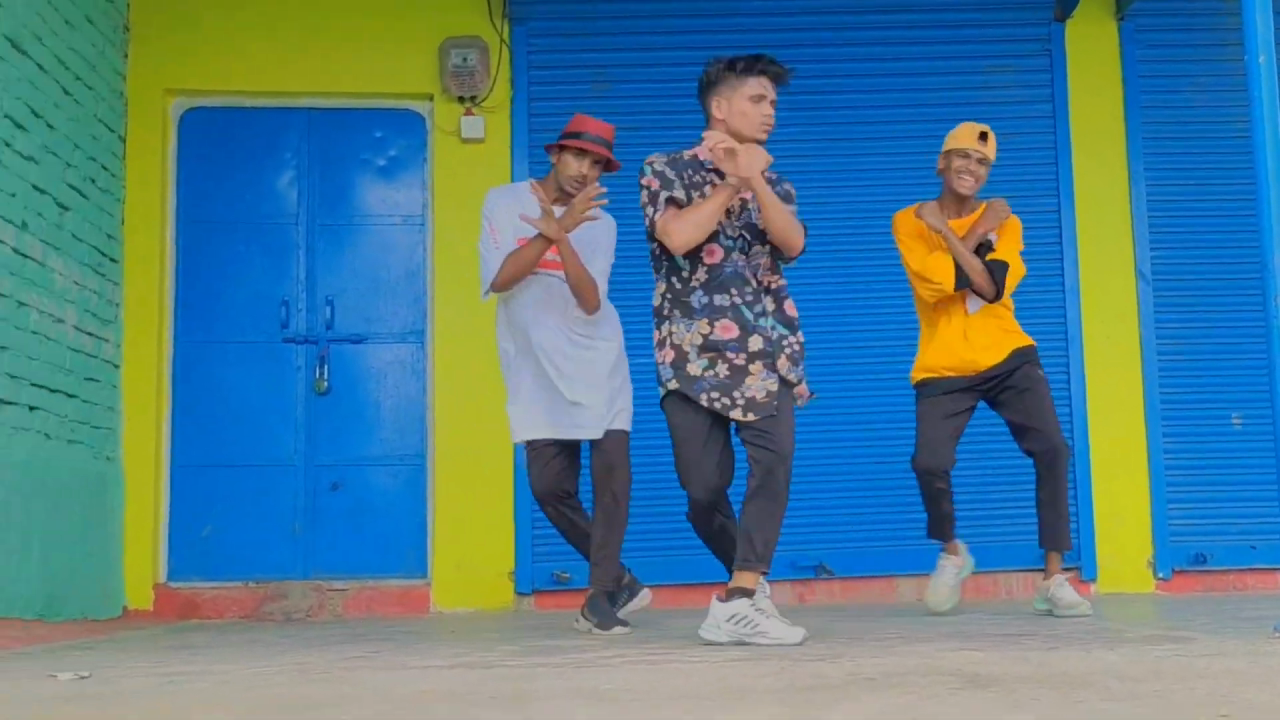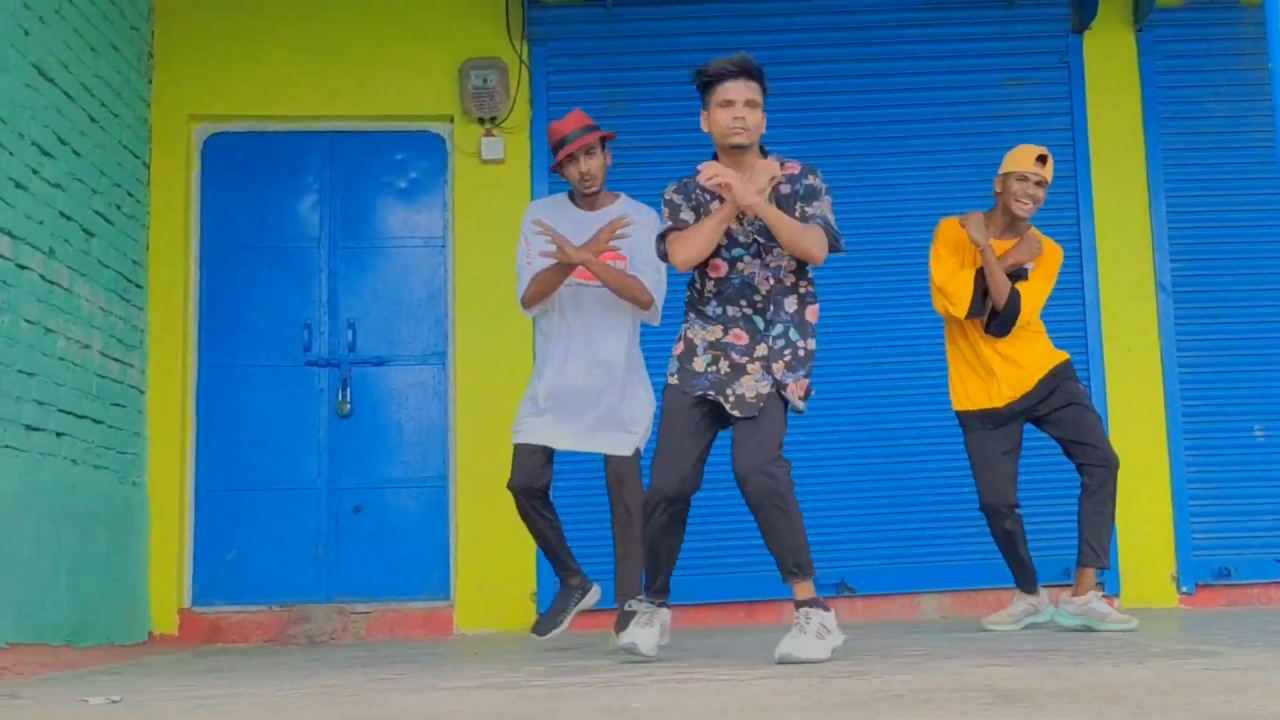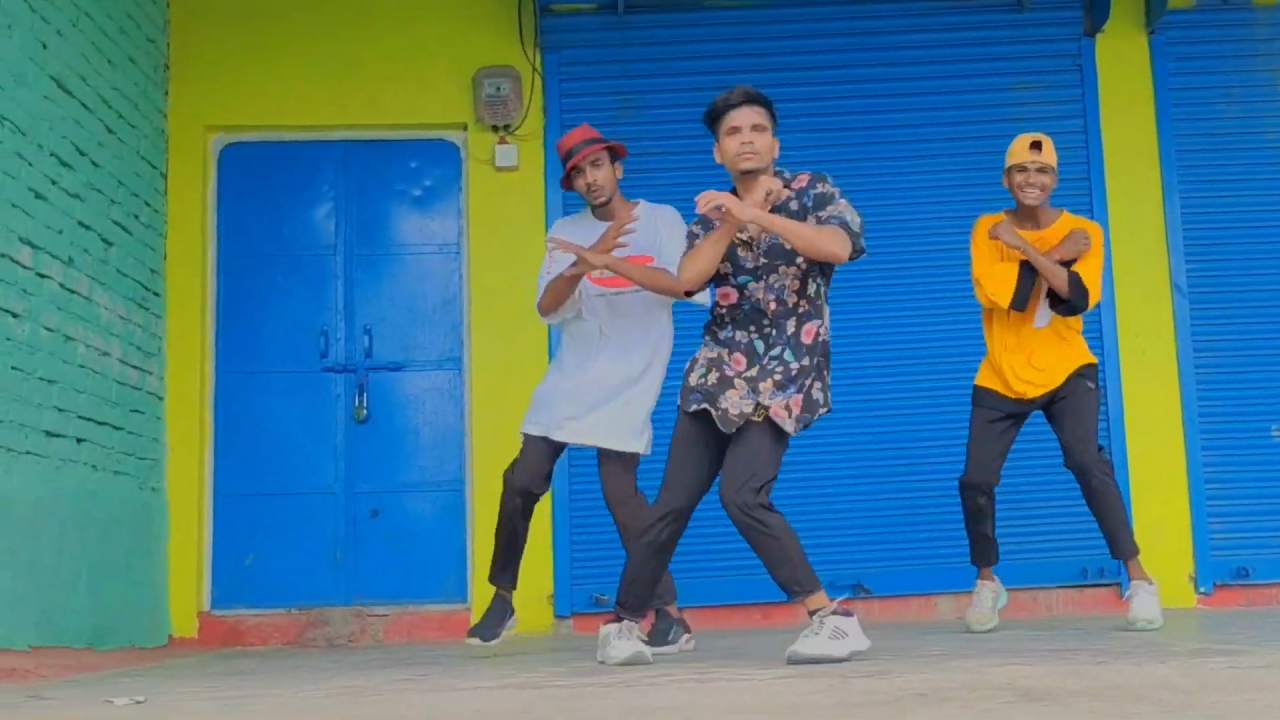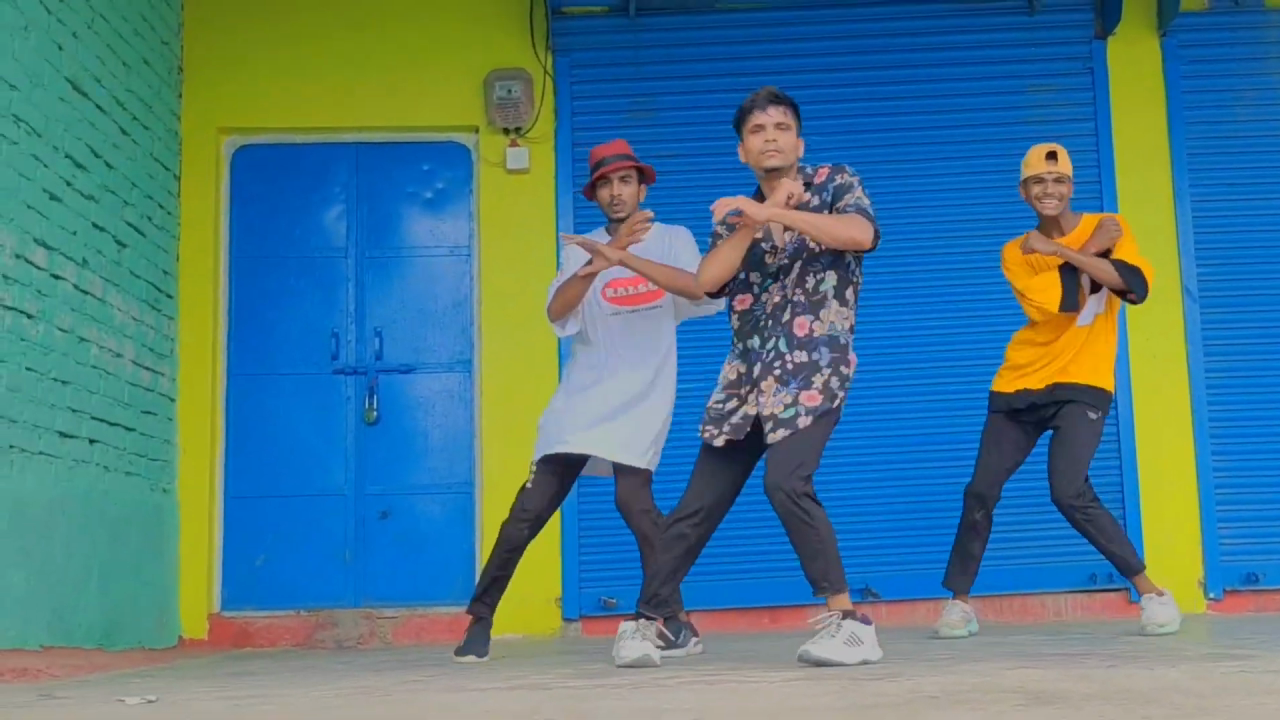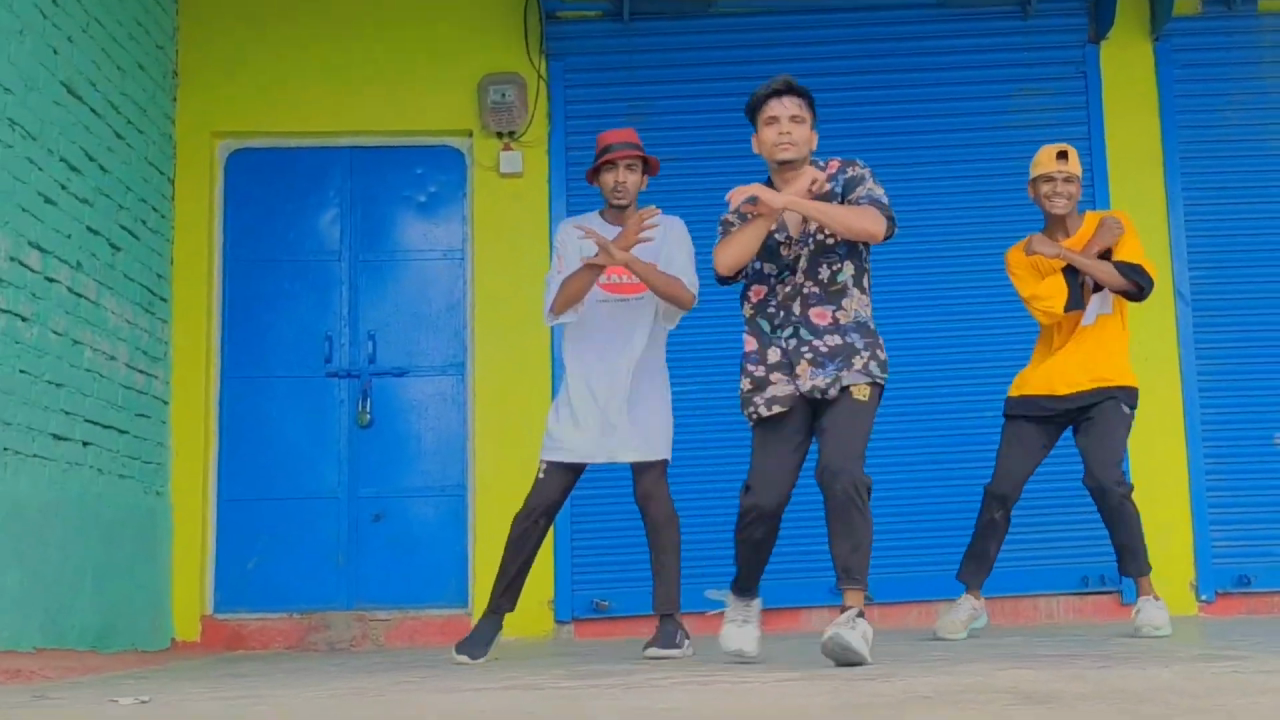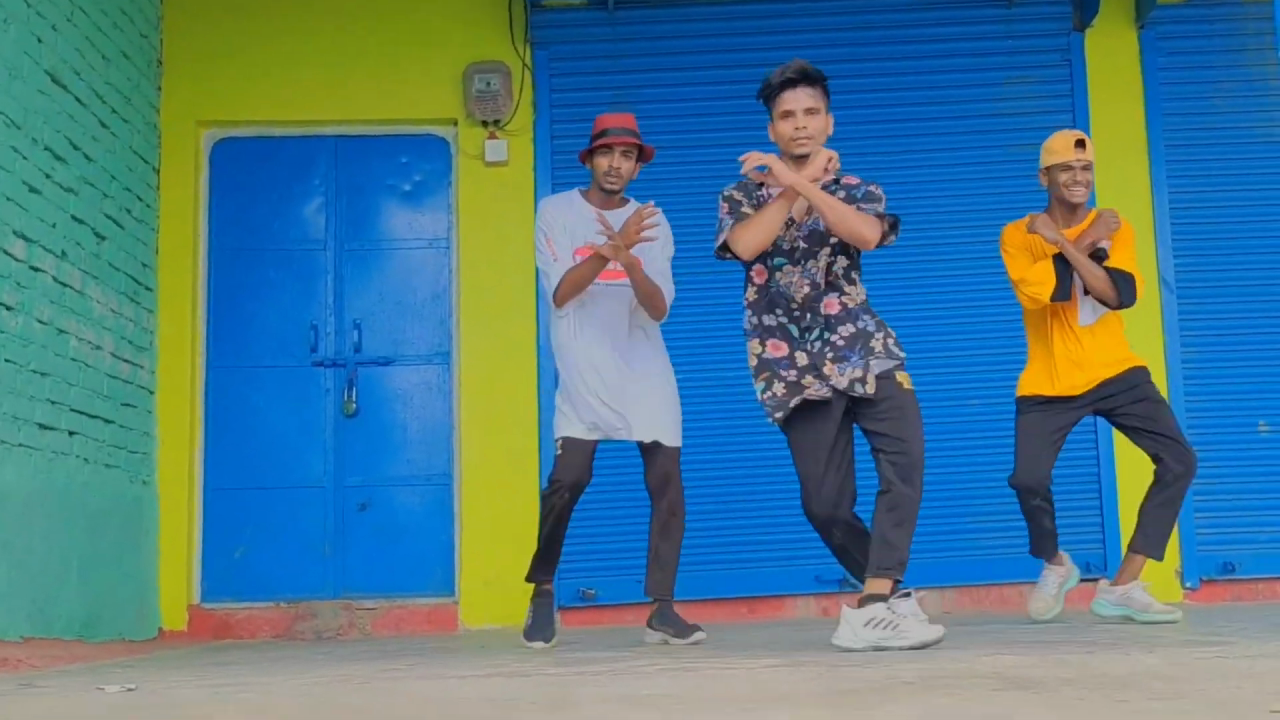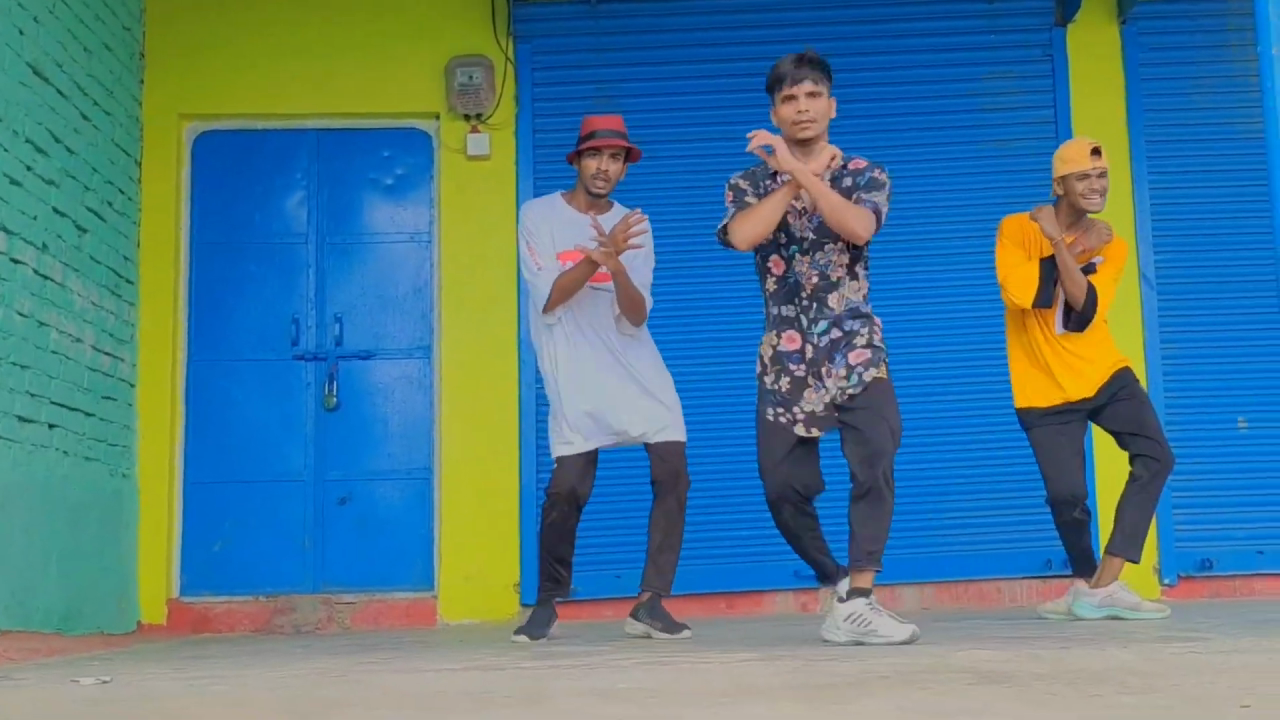
dt=0.1s
person 1, frame 1
left shoulder: (775, 180)
right shoulder: (667, 170)
left elbow: (792, 240)
right elbow: (678, 240)
left wrist: (751, 176)
right wrist: (729, 181)
left hip: (766, 347)
right hip: (692, 349)
left knee: (773, 459)
right knee: (704, 490)
left ankle: (740, 600)
right ankle: (747, 586)
person 1, frame 2
left shoulder: (800, 179)
right shoulder: (686, 193)
left elbow: (815, 250)
right elbow: (683, 256)
left wrist: (752, 196)
right wrist: (729, 201)
left hip: (776, 353)
right hip: (706, 353)
left knee: (759, 469)
right knee: (670, 484)
left ankle: (811, 611)
right ankle: (652, 605)
person 1, frame 3
left shoulder: (812, 190)
right shoulder: (711, 219)
left elbow: (840, 247)
right elbow: (685, 282)
left wrist: (754, 214)
right wrist: (725, 226)
left hip: (789, 373)
right hip: (719, 370)
left knee: (742, 493)
right knee: (672, 505)
left ankle: (832, 616)
right ankle: (624, 622)
person 1, frame 4
left shoulder: (835, 183)
right shoulder: (734, 220)
left elbow: (862, 235)
right elbow: (709, 281)
left wrist: (773, 213)
right wrist: (749, 227)
left hip: (812, 371)
right hip: (748, 377)
left knee: (786, 485)
right knee: (698, 507)
left ankle: (848, 620)
right ankle: (646, 621)
person 1, frame 5
left shoulder: (848, 179)
right shoulder: (742, 209)
left elbow: (874, 227)
right elbow: (725, 262)
left wrist: (785, 199)
right wrist: (768, 207)
left hip: (844, 348)
right hip: (776, 362)
left knee: (844, 468)
right knee: (765, 493)
left ankle: (850, 612)
right ankle: (742, 598)
person 1, frame 6
left shoulder: (855, 186)
right shoulder: (744, 192)
left elbow: (867, 236)
right elbow: (746, 246)
left wrist: (801, 183)
right wrist: (785, 191)
left hip: (860, 344)
right hip: (791, 361)
left knee: (905, 456)
right knee: (825, 502)
left ankle: (874, 607)
right ankle: (886, 596)
person 1, frame 7
left shoulder: (862, 174)
right shoulder: (749, 184)
left elbow: (859, 230)
right elbow: (744, 237)
left wrist: (799, 166)
right wrist: (790, 180)
left hip: (851, 339)
right hip: (787, 350)
left knee: (878, 453)
right knee: (787, 492)
left ankle: (857, 602)
right ankle: (840, 583)
person 2, frame 1
left shoulder: (599, 225)
right shoulder: (503, 202)
left elbow: (592, 305)
right elbow: (496, 283)
left wrist: (559, 236)
right wrist: (544, 235)
left hip: (595, 364)
right hip: (535, 371)
left knee: (613, 473)
right knee: (549, 486)
left ankle: (599, 599)
right ankle: (616, 582)
person 2, frame 2
left shoulder: (642, 220)
right shoulder: (543, 216)
left elbow: (649, 302)
right elbow: (528, 299)
left wrist: (587, 260)
right wrist: (577, 256)
left hip: (618, 382)
right hip: (555, 382)
left knee: (625, 491)
right knee: (526, 483)
left ankle: (631, 611)
right ankle: (572, 581)
person 2, frame 3
left shoulder: (663, 221)
right shoulder: (567, 232)
right elbow: (547, 308)
left wrist: (611, 259)
right wrist: (584, 265)
left hip: (632, 380)
right hip: (571, 377)
left knee: (618, 489)
right knee: (522, 481)
left ankle: (666, 611)
right ankle: (502, 600)
person 2, frame 4
left shoulder: (674, 241)
right shoulder: (585, 247)
left elbow: (707, 294)
right elbow: (558, 316)
left wrist: (626, 260)
right wrist: (597, 265)
left hip: (642, 400)
right hip: (581, 399)
left knee: (634, 502)
right knee: (533, 505)
left ankle: (674, 620)
right ankle: (481, 617)
person 2, frame 5
left shoulder: (670, 230)
right shoulder: (569, 231)
left elbow: (687, 300)
right elbow: (559, 307)
left wrist: (629, 259)
right wrist: (601, 256)
left hip: (642, 389)
right hip: (583, 390)
left knee: (654, 498)
right knee: (542, 502)
left ankle: (669, 621)
right ankle: (493, 617)
person 2, frame 6
left shoulder: (652, 223)
right shoulder: (553, 212)
left elbow: (658, 310)
right elbow: (561, 296)
left wrist: (630, 261)
right wrist: (607, 250)
left hip: (647, 372)
right hip: (586, 374)
left knee: (666, 483)
right knee: (568, 478)
left ankle: (663, 609)
right ankle: (542, 590)
person 2, frame 7
left shoulder: (636, 225)
right shoulder: (537, 216)
left elbow: (635, 317)
right elbow: (549, 301)
left wrist: (612, 265)
right wrist: (596, 257)
left hip: (639, 374)
right hip: (575, 376)
left knee: (671, 475)
right knee: (568, 489)
left ankle: (649, 603)
right ankle: (548, 594)
person 3, frame 1
left shoulder: (1006, 225)
right shoulder: (909, 220)
left elbow: (996, 288)
right elbow: (943, 282)
left wrist: (949, 233)
right wrist: (975, 233)
left hip: (1008, 356)
right hip: (943, 367)
left knee: (1050, 448)
right knee: (929, 463)
left ankle: (1053, 578)
right ankle: (950, 551)
person 3, frame 2
left shoulder: (1046, 252)
right shoulder: (951, 232)
left elbow: (1003, 321)
right elbow: (951, 301)
left wrist: (987, 251)
right wrist: (1011, 258)
left hip: (1045, 376)
right hip: (982, 392)
left knee: (1100, 460)
right knee: (998, 502)
left ankle: (1083, 595)
right ankle: (1029, 596)
person 3, frame 3
left shoulder: (1079, 228)
right shoulder: (988, 230)
left elbow: (1075, 300)
right elbow: (996, 296)
left wrist: (1031, 248)
right wrist: (1052, 256)
left hip: (1067, 370)
right hip: (1003, 380)
left knee: (1087, 462)
right knee: (975, 483)
left ankle: (1137, 581)
right ankle: (986, 580)
person 3, frame 4
left shoulder: (1109, 227)
right shoulder: (1016, 253)
left elbow: (1136, 286)
right elbow: (1052, 304)
left wrist: (1067, 253)
right wrist: (1095, 249)
left hip: (1083, 385)
right hip: (1021, 384)
left knee: (1069, 491)
right knee: (980, 493)
left ankle: (1148, 590)
right ankle: (959, 602)
person 3, frame 5
left shoulder: (1112, 225)
right shoulder: (1020, 254)
left elbow: (1138, 284)
right elbow: (1061, 305)
left wrist: (1073, 254)
right wrist: (1091, 248)
left hip: (1105, 384)
right hip: (1041, 388)
left knee: (1104, 481)
right knee: (1000, 492)
left ankle: (1145, 593)
right ankle: (971, 597)
person 3, frame 6
left shoulder: (1111, 226)
right shoulder: (1018, 234)
left elbow: (1121, 294)
right elbow: (1040, 292)
left wrist: (1067, 244)
right wrist: (1086, 242)
left hip: (1116, 372)
right hip: (1049, 383)
left knee: (1179, 459)
right knee: (1027, 480)
left ankle: (1123, 585)
right ankle: (1054, 563)
person 3, frame 7
left shoulder: (1102, 242)
right shoulder: (1015, 228)
left elbow: (1081, 313)
right elbow: (1019, 296)
left wrist: (1061, 246)
right wrist: (1078, 256)
left hip: (1104, 374)
right hip: (1043, 386)
left knee: (1155, 454)
right knee: (1066, 494)
left ankle: (1107, 581)
right ankle: (1085, 578)
